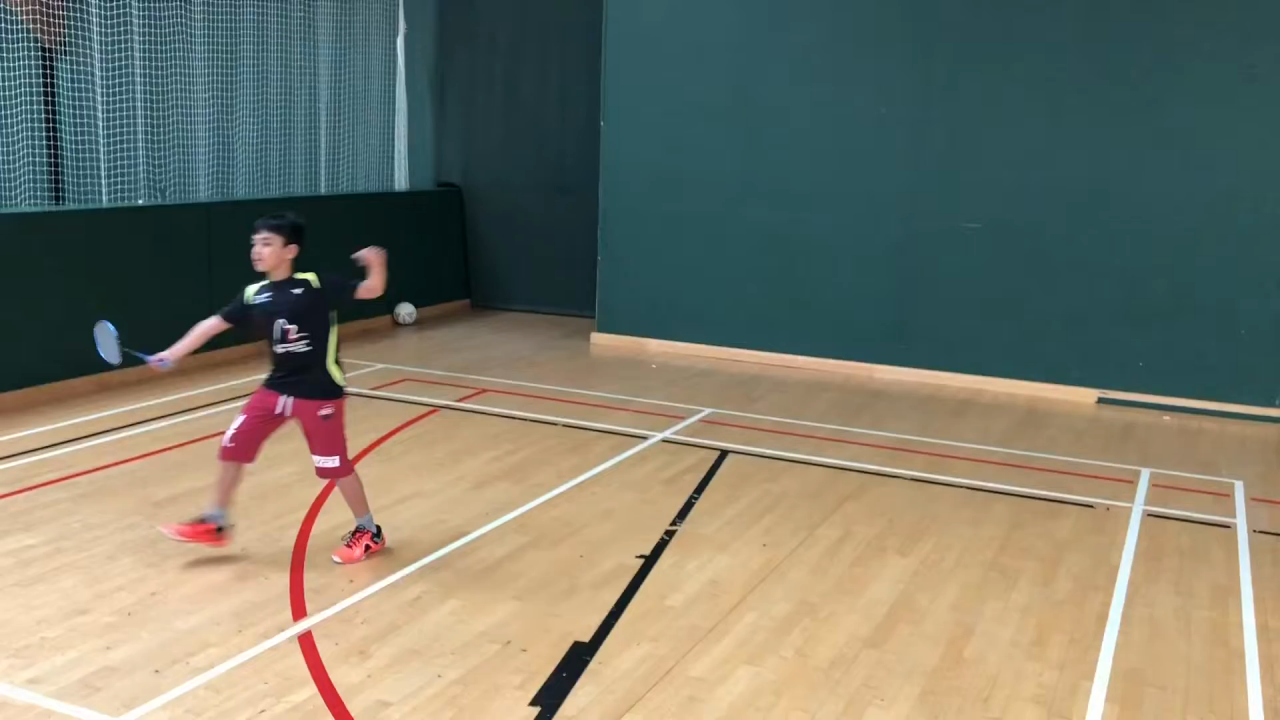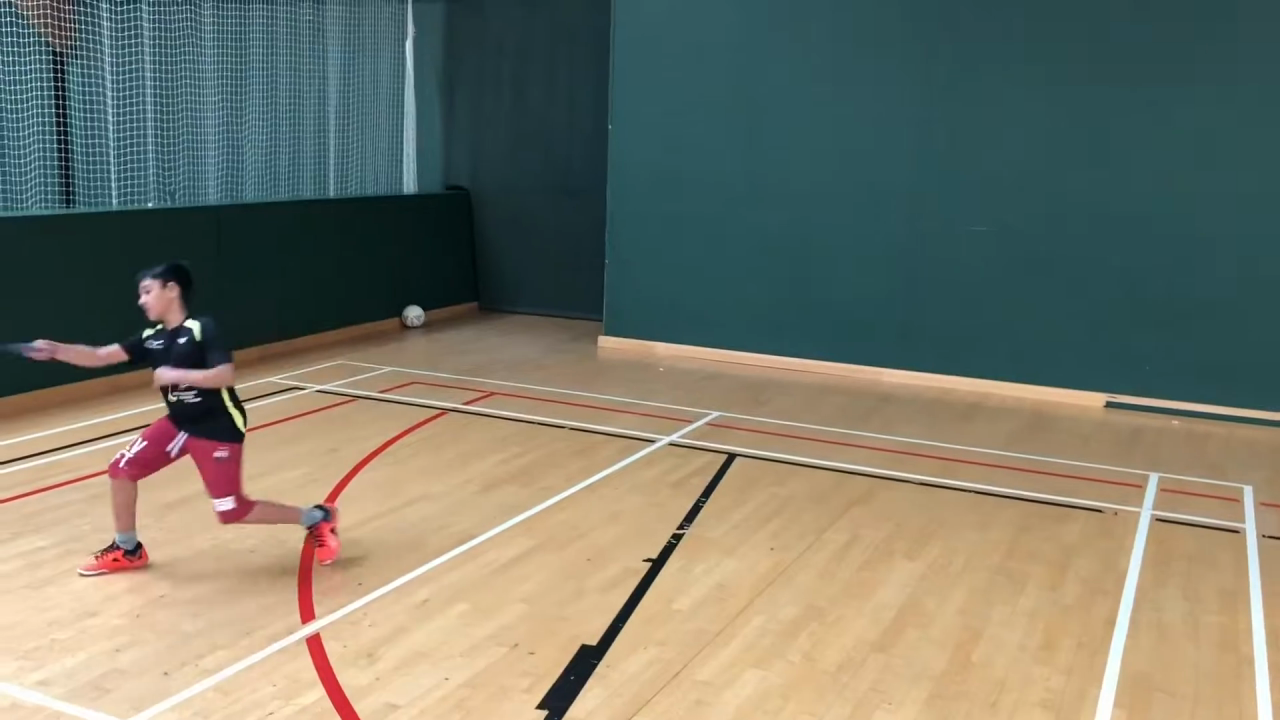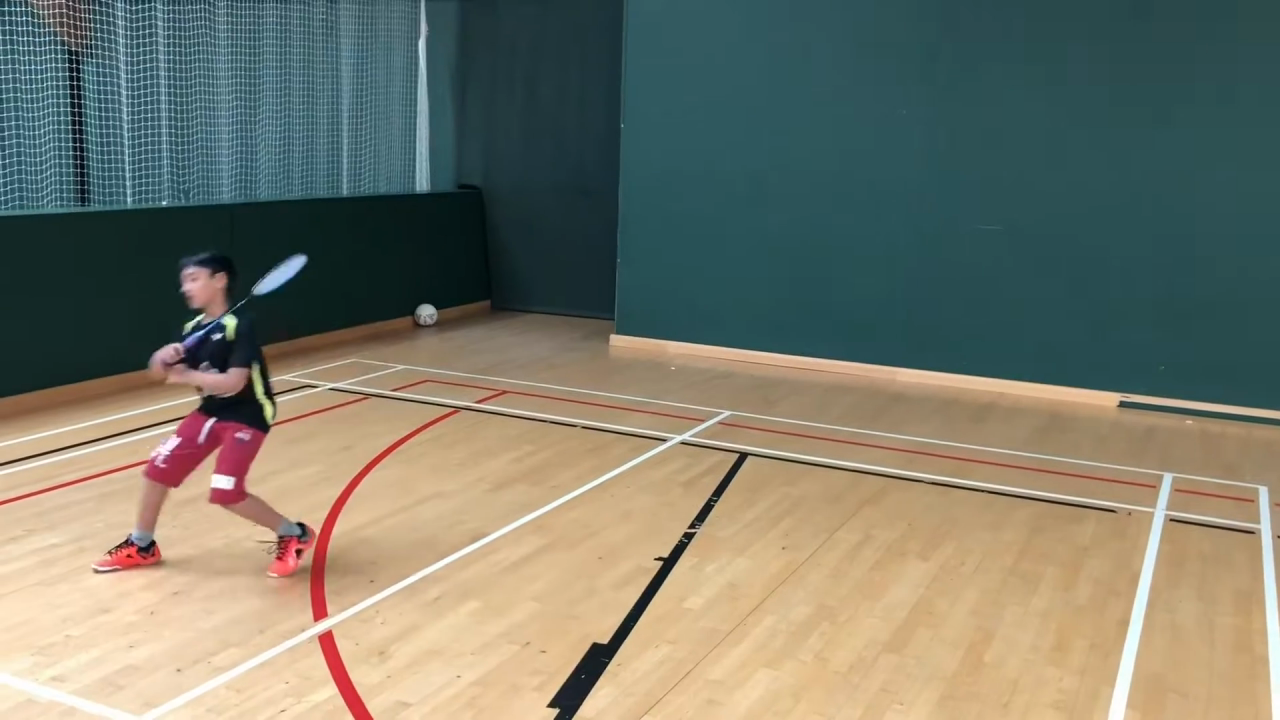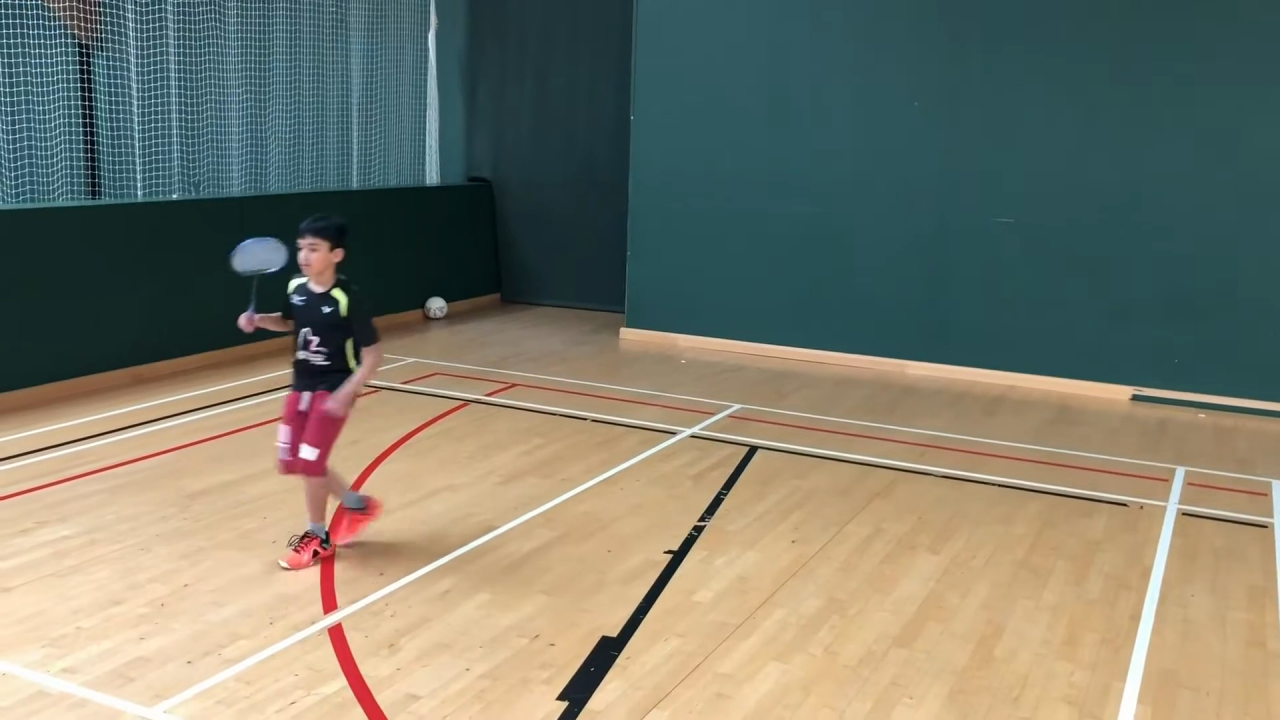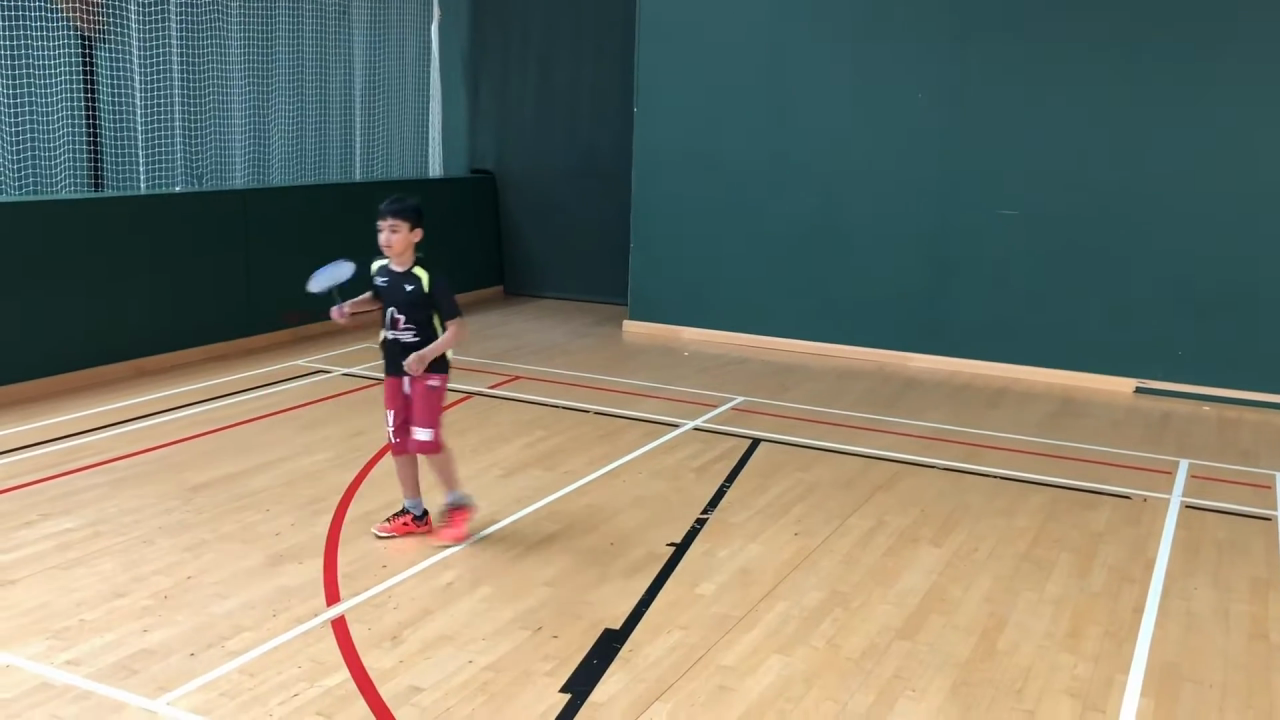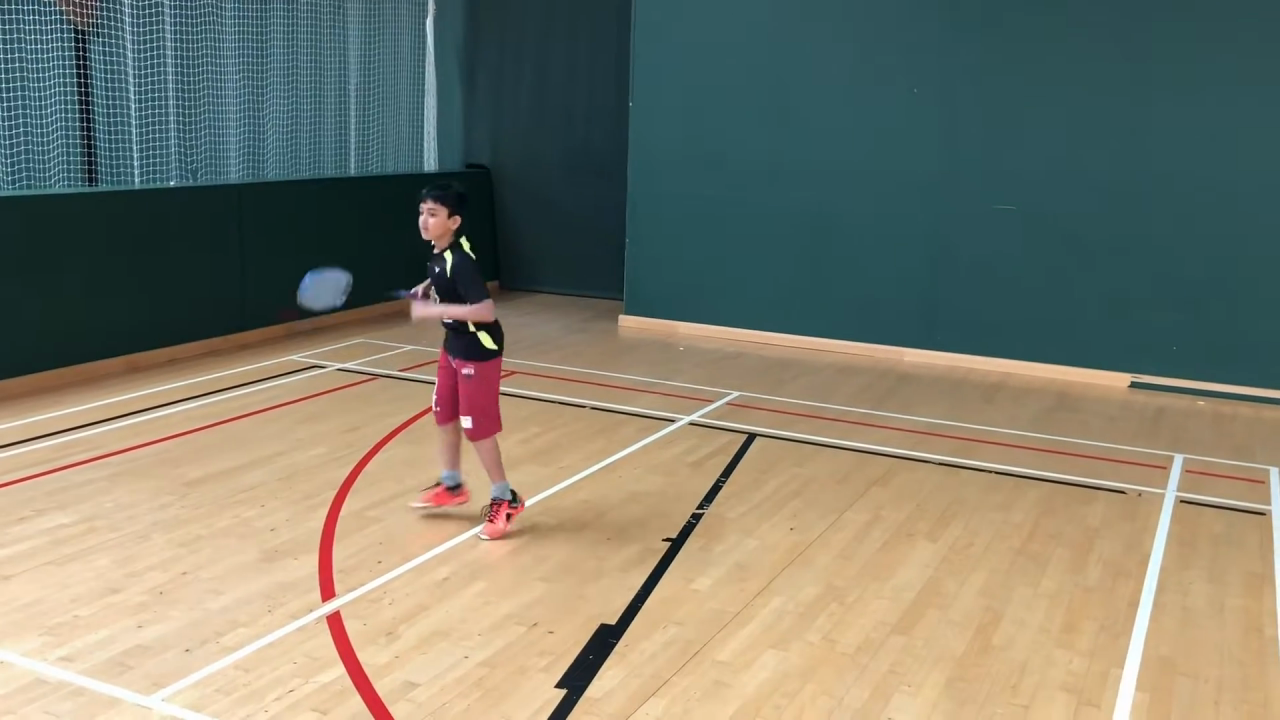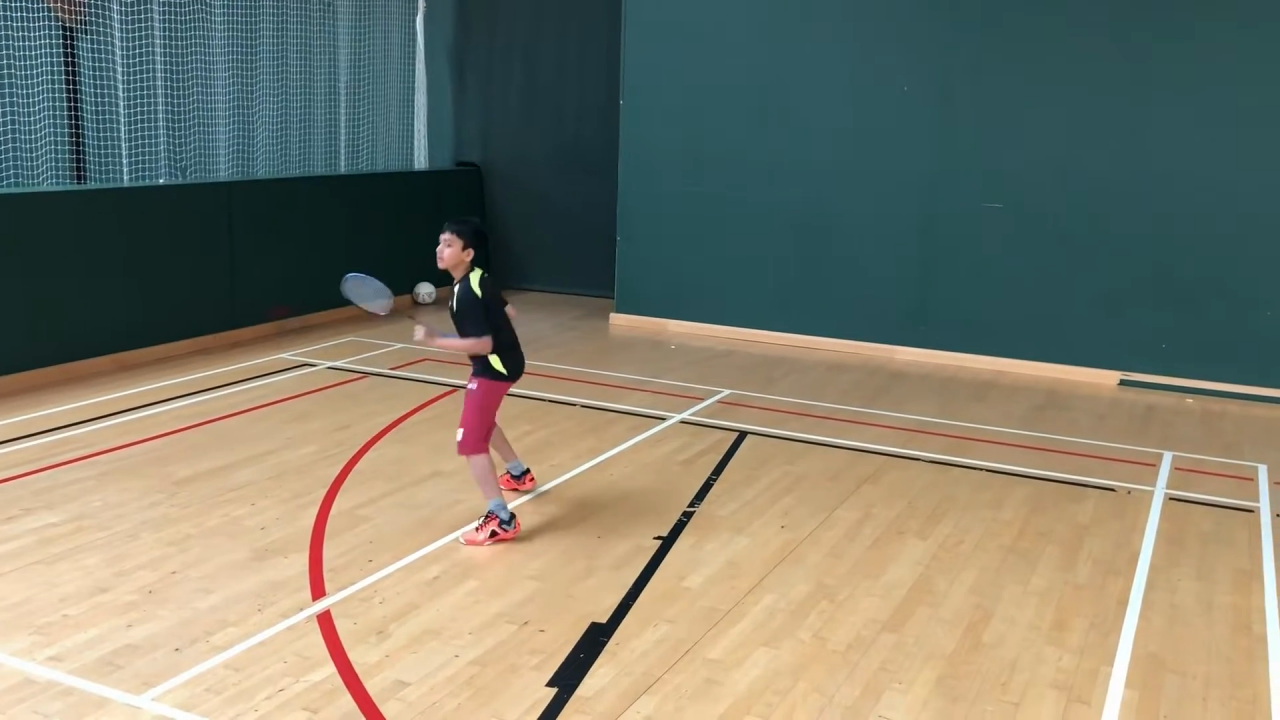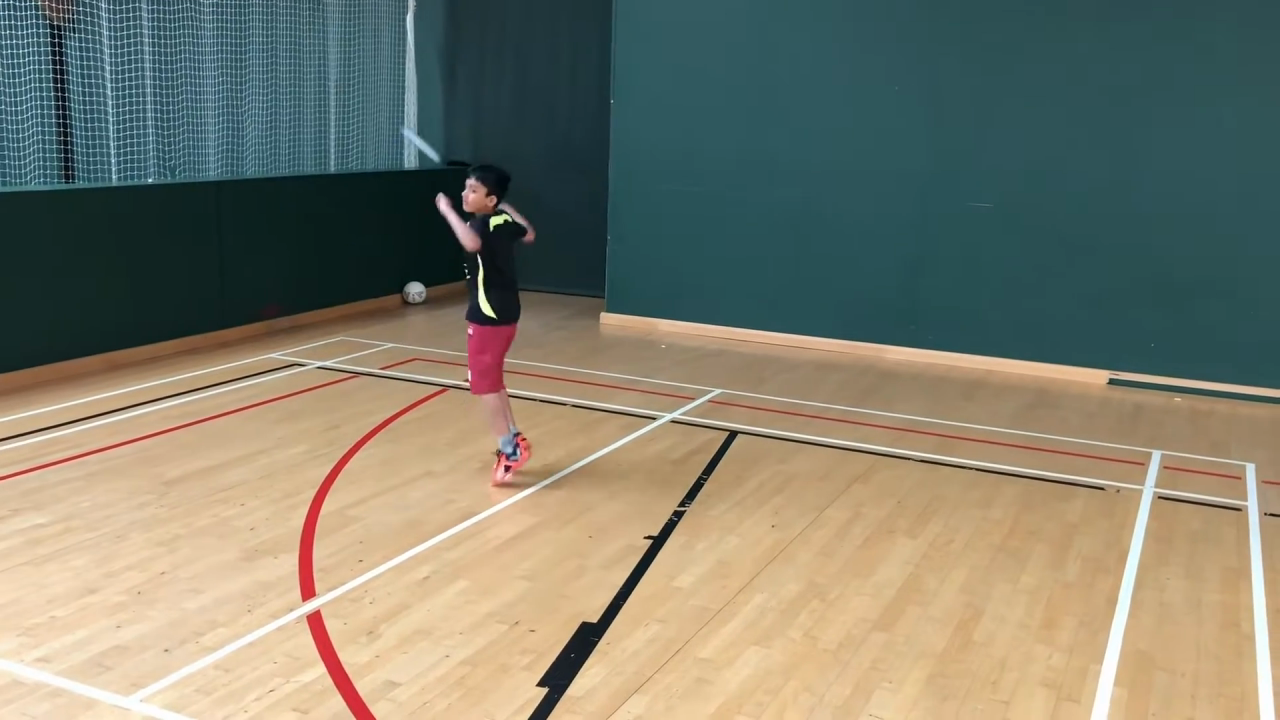
dt=0.3s
person 1, frame 1
left shoulder: (315, 285)
right shoulder: (253, 295)
left elbow: (372, 290)
right elbow: (213, 324)
left wrist: (376, 264)
right wrist: (174, 352)
left hip: (319, 391)
right hip: (278, 388)
left knee: (334, 465)
right knee: (233, 445)
left ankle: (367, 530)
right ankle: (215, 522)
person 1, frame 2
left shoulder: (202, 332)
right shoulder: (150, 339)
left elbow: (226, 377)
right elbow: (101, 356)
left wrist: (175, 375)
right wrist: (55, 350)
left hip: (219, 430)
right hip: (180, 424)
left knee: (232, 510)
right knee: (122, 468)
left ankle: (317, 520)
right ankle: (127, 548)
person 1, frame 3
left shoulder: (239, 326)
right shoulder: (196, 327)
left elbow: (234, 383)
right elbow: (158, 371)
left wrist: (186, 376)
right wrist: (165, 356)
left hip: (247, 417)
right hip: (211, 412)
left knee: (226, 491)
right knee: (160, 469)
left ankle: (294, 535)
right ankle: (140, 545)
person 1, frame 4
left shoulder: (349, 300)
right shoulder: (296, 288)
left elbow: (372, 355)
right elbow: (288, 322)
left wrist: (349, 390)
right wrist: (259, 320)
left hip: (334, 389)
right hip: (303, 385)
left knee: (310, 461)
right knee: (291, 460)
left ankle: (317, 536)
right ankle: (356, 505)
person 1, frame 5
left shoulder: (429, 280)
right shoulder: (378, 270)
left elbow: (455, 329)
left wrist: (427, 355)
right wrist: (347, 306)
left hip: (427, 368)
right hip: (395, 370)
left knee: (427, 439)
right knee: (399, 442)
left ankle: (457, 505)
right ankle: (415, 512)
person 1, frame 6
left shoulder: (461, 260)
right shoulder: (440, 253)
left elbow: (487, 311)
left wrist: (437, 310)
right wrist: (429, 287)
left hip: (479, 351)
right hip: (454, 347)
left knee: (478, 426)
right knee: (444, 413)
left ankle: (504, 499)
right ankle: (451, 485)
person 1, frame 7
left shoulder: (465, 293)
right shoulder: (478, 280)
left elbow: (482, 345)
right elbow: (507, 313)
left wrist: (434, 341)
left hip: (494, 370)
right hip: (504, 364)
left knee: (470, 442)
right knee: (481, 424)
left ankle: (500, 518)
right ankle: (519, 472)
person 1, frame 8
left shoulder: (482, 224)
right shoulder: (505, 221)
left elbow: (471, 243)
right elbow: (529, 233)
left wrist: (448, 211)
right wrist: (508, 208)
left hip: (488, 317)
right hip: (506, 314)
left knee: (484, 383)
right knee: (490, 378)
left ankle: (509, 450)
right ankle: (514, 437)
